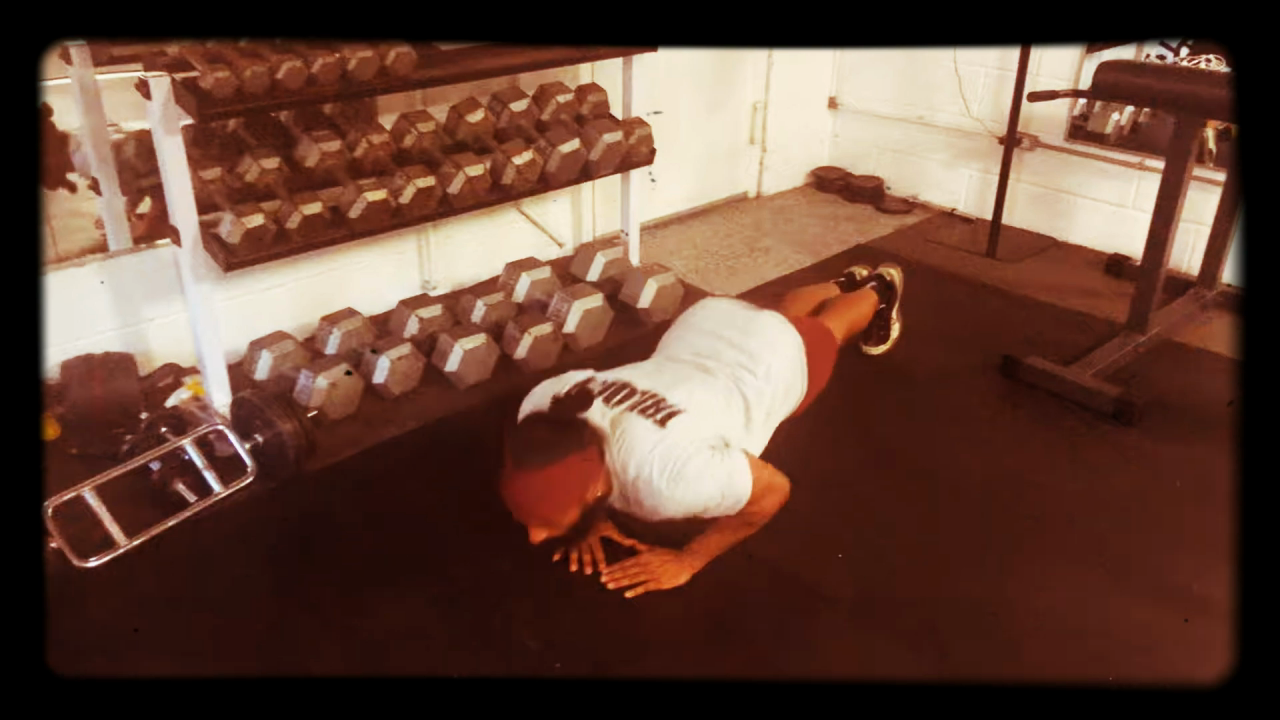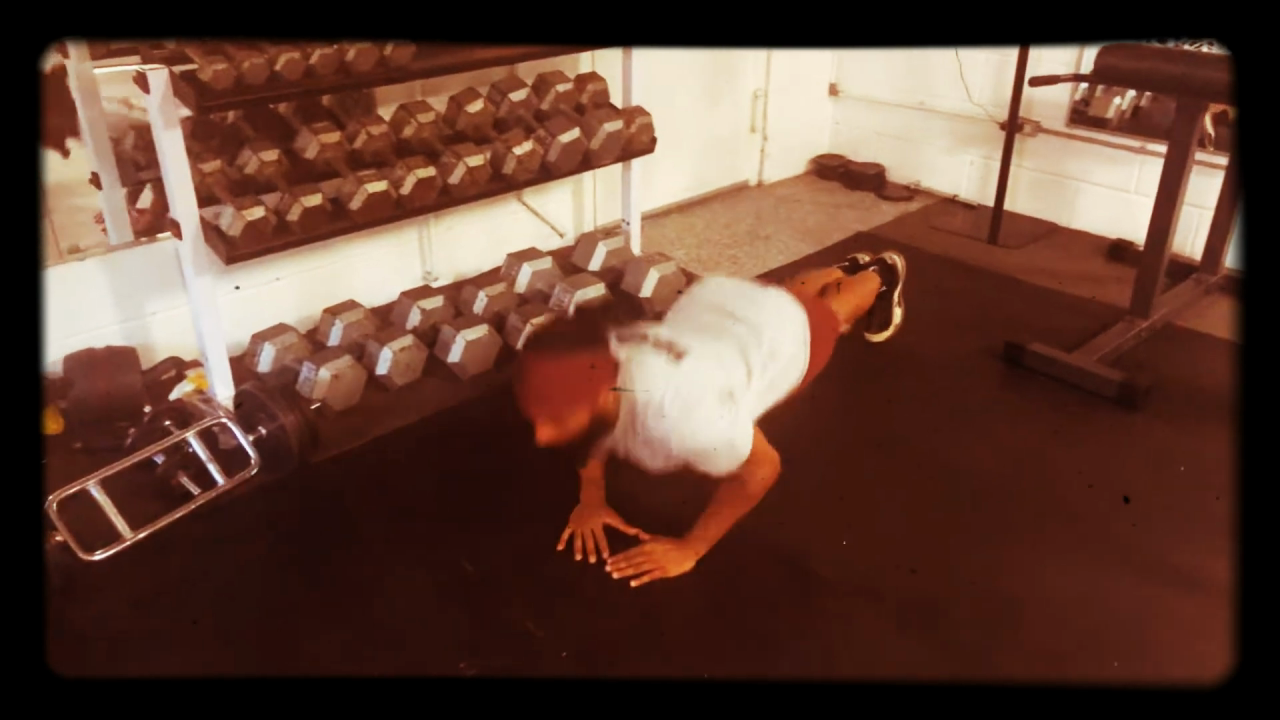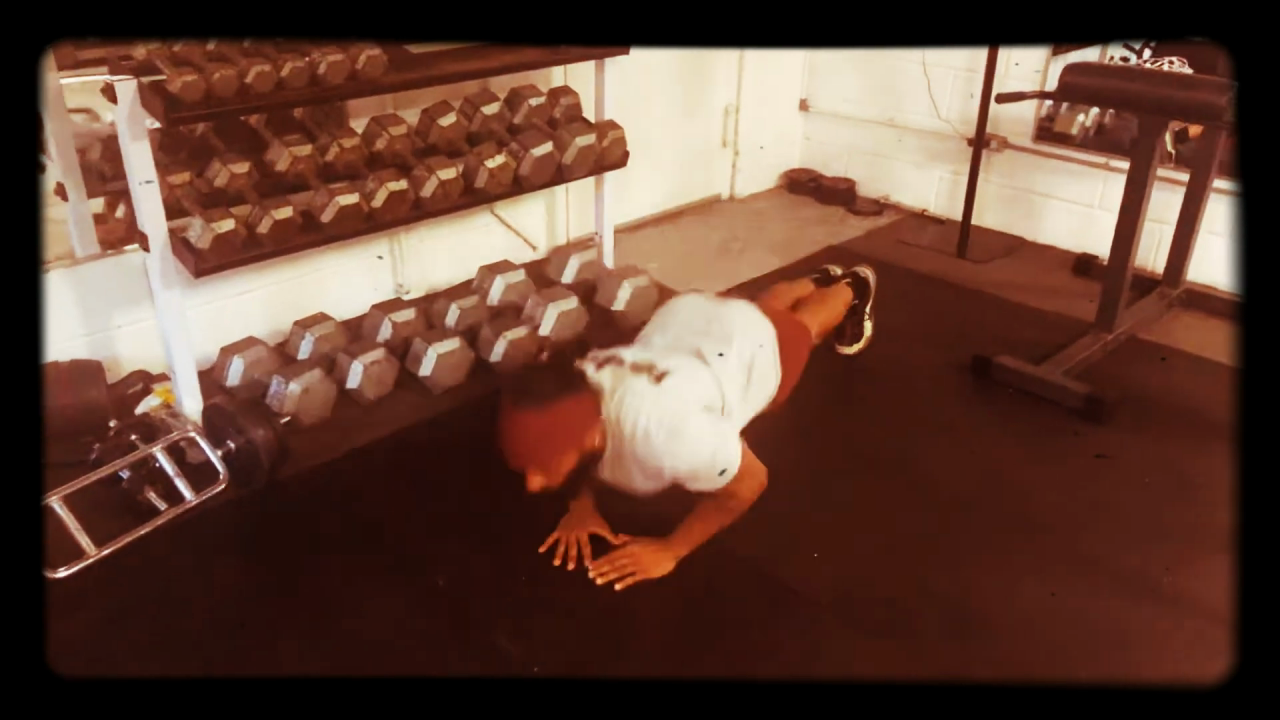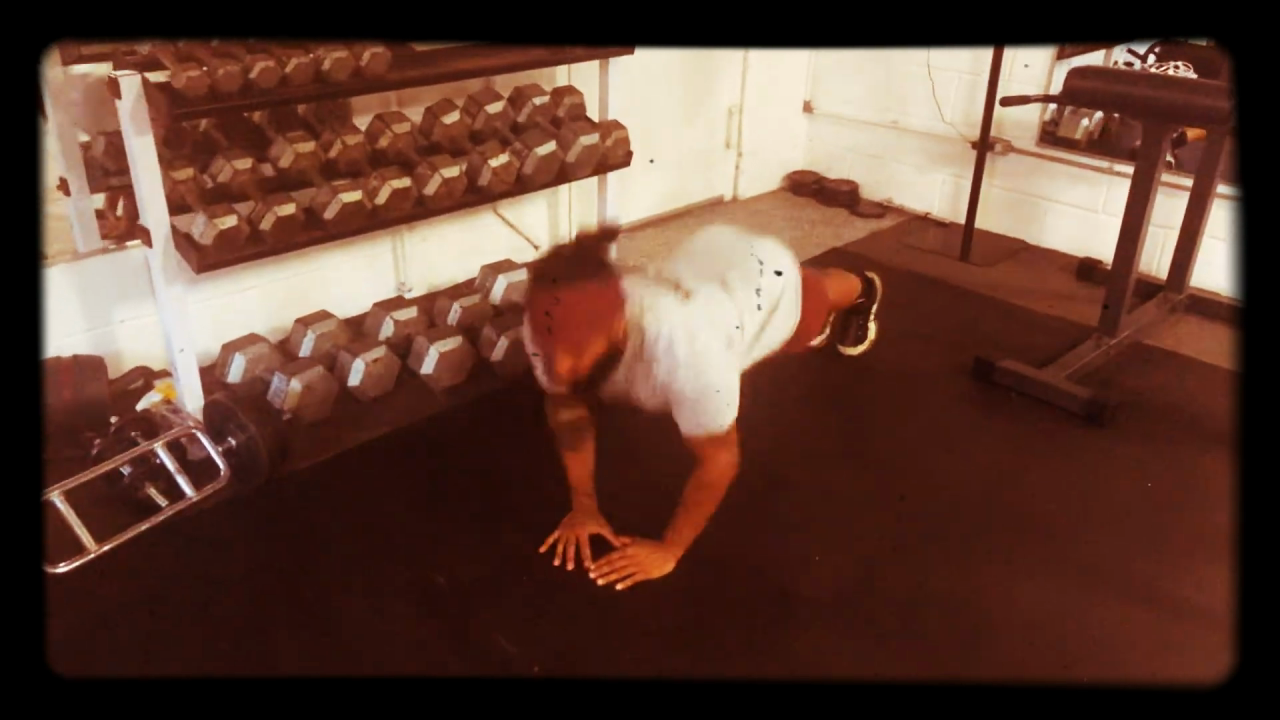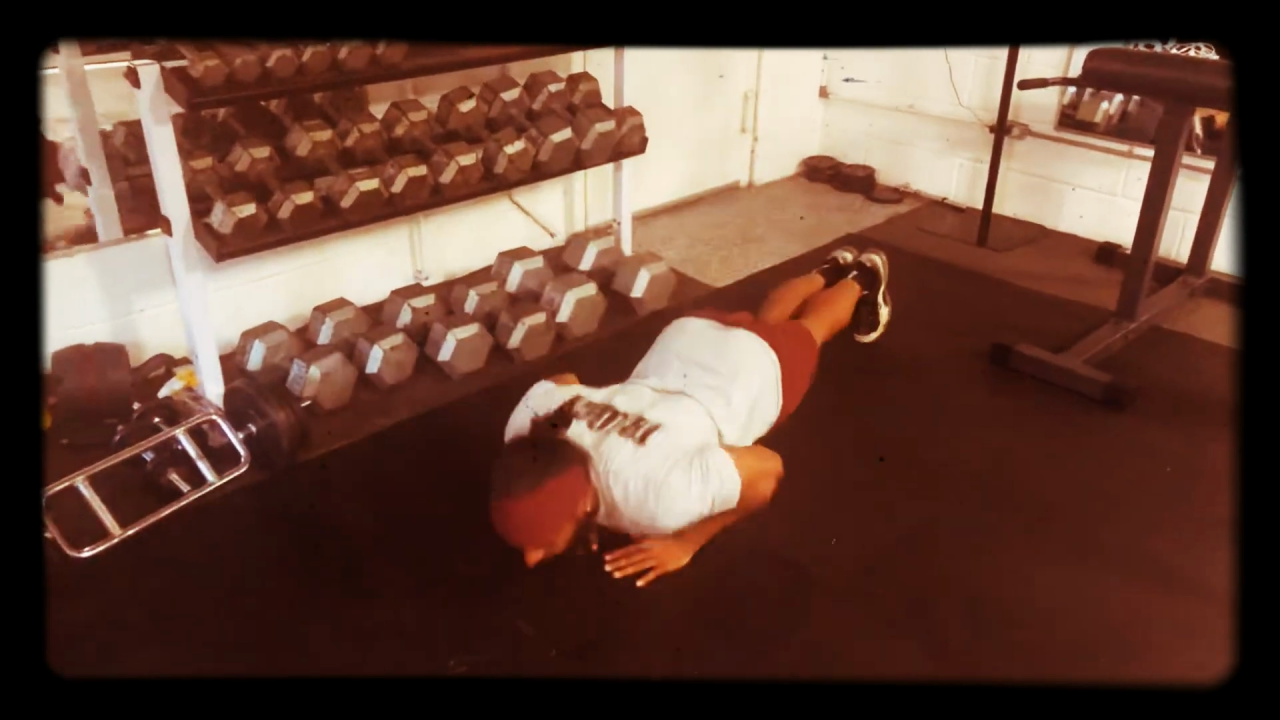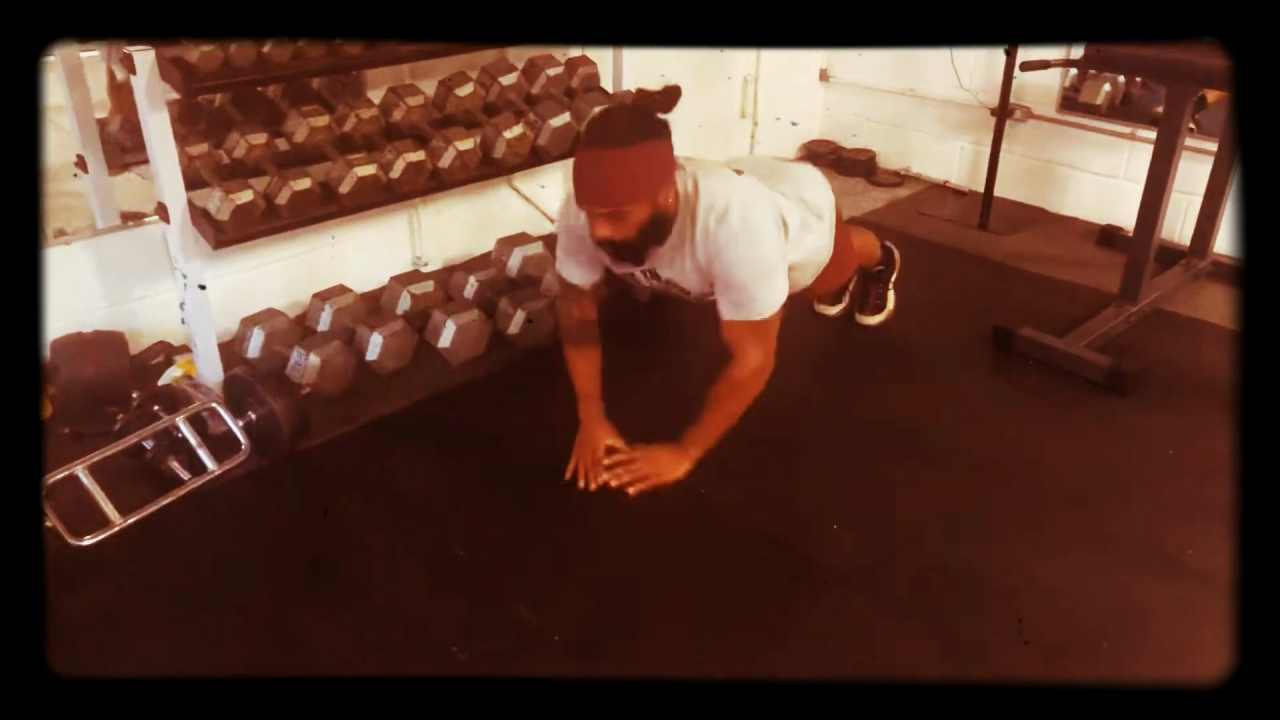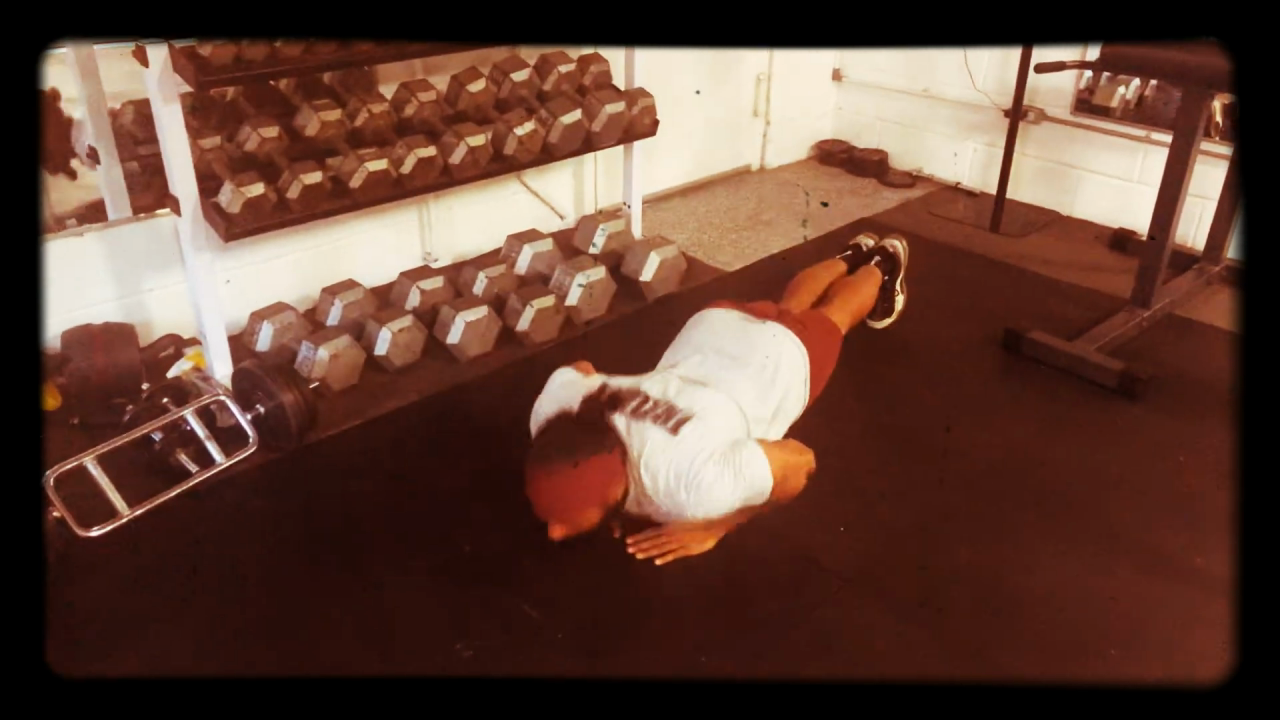
dt=0.7s
person 1, frame 1
left shoulder: (668, 477)
right shoulder: (542, 407)
left elbow: (773, 491)
left wrist: (687, 560)
right wrist: (590, 515)
left hip: (779, 356)
right hip: (708, 322)
left knee: (825, 327)
right knee: (787, 311)
left ankle: (879, 289)
right ankle: (847, 281)
person 1, frame 2
left shoulder: (680, 419)
left elbow: (764, 467)
left wrist: (690, 548)
right wrist: (591, 500)
left hip: (782, 333)
right hip: (707, 301)
left knee: (829, 312)
left ankle: (882, 272)
right ankle: (849, 267)
person 1, frame 3
left shoulder: (666, 437)
left elbow: (751, 479)
left wrist: (671, 549)
right wrist: (581, 506)
left hip: (745, 348)
right hip: (684, 317)
left knee: (801, 325)
left ankle: (853, 286)
right ankle: (821, 279)
person 1, frame 4
left shoulder: (684, 349)
right shoulder: (553, 326)
left elbow: (720, 459)
right elbow: (568, 408)
left wrist: (669, 549)
right wrist: (582, 504)
left hip: (770, 280)
left knee: (817, 294)
left ankle: (862, 288)
person 1, frame 5
left shoulder: (655, 495)
right shoulder: (528, 429)
left elbow: (768, 470)
left wrist: (687, 543)
left hip: (756, 368)
right hip: (687, 340)
left knee: (807, 327)
right knee: (767, 319)
left ankle: (863, 276)
right ankle: (832, 268)
person 1, frame 6
left shoulder: (735, 220)
right shoulder: (585, 208)
left elbow: (753, 357)
right elbow: (575, 300)
left wrist: (685, 453)
right wrist: (590, 417)
left hip: (805, 208)
left knee: (846, 253)
left ankle: (880, 259)
right ankle: (844, 281)
person 1, frame 7
left shoulder: (687, 484)
right shoulder: (555, 406)
left elbow: (800, 464)
left wrist: (712, 528)
left hip: (784, 353)
right hip: (712, 328)
left knee: (831, 315)
right knee: (795, 301)
left ankle: (883, 262)
right ankle: (855, 254)
